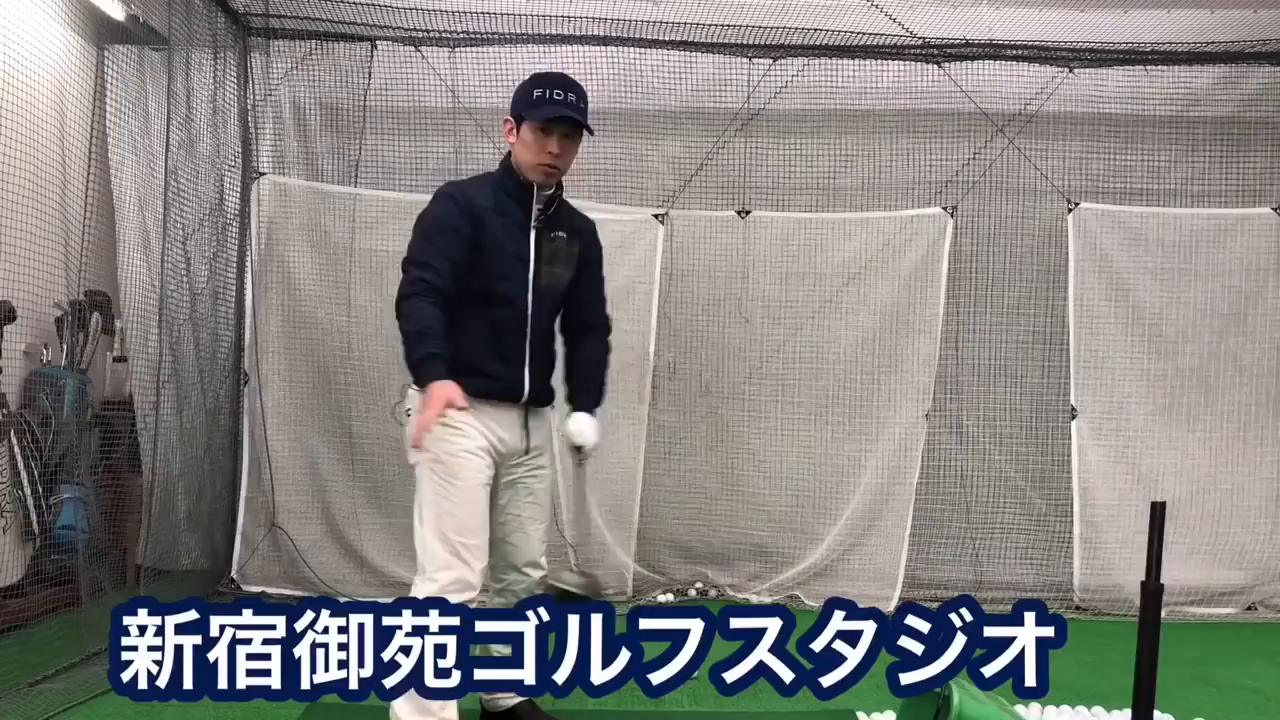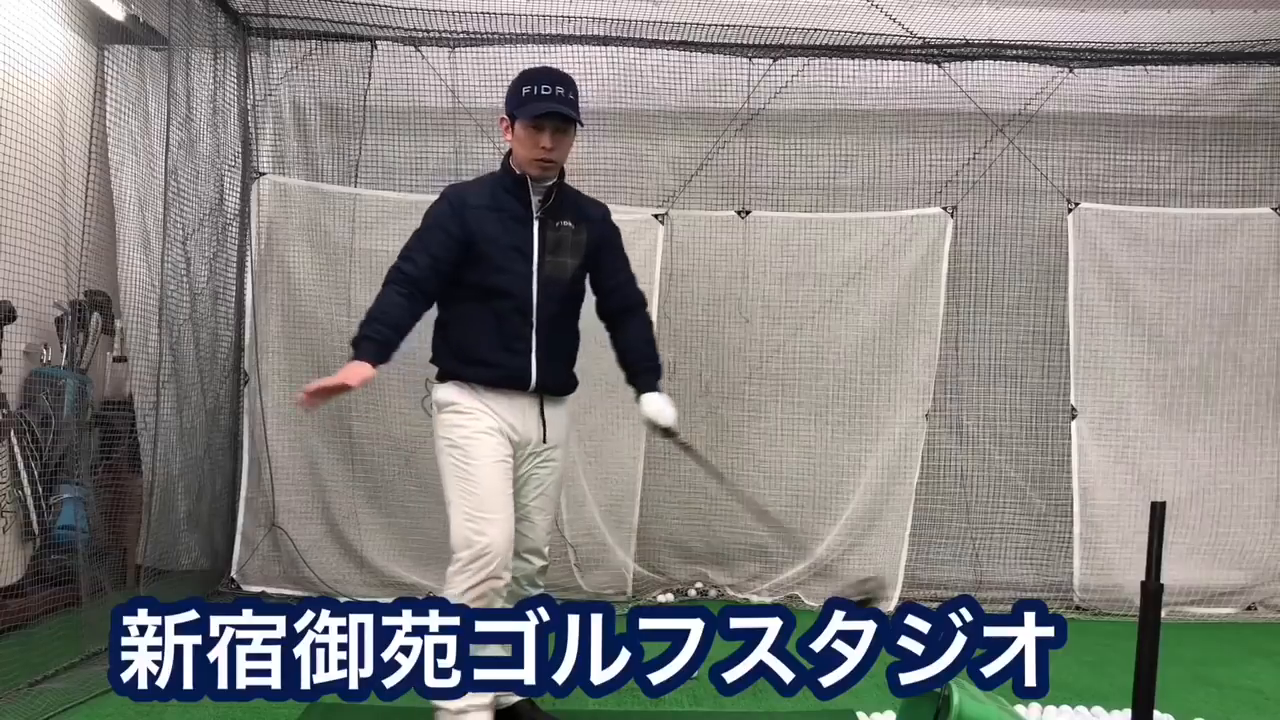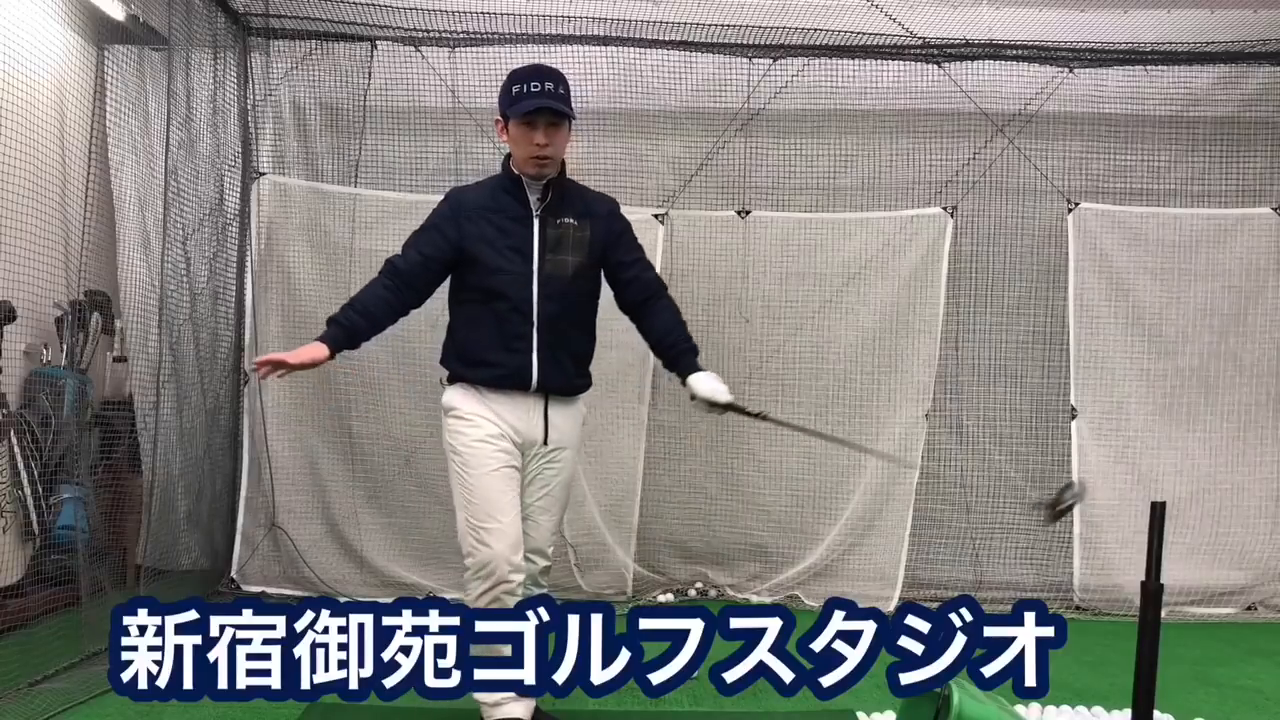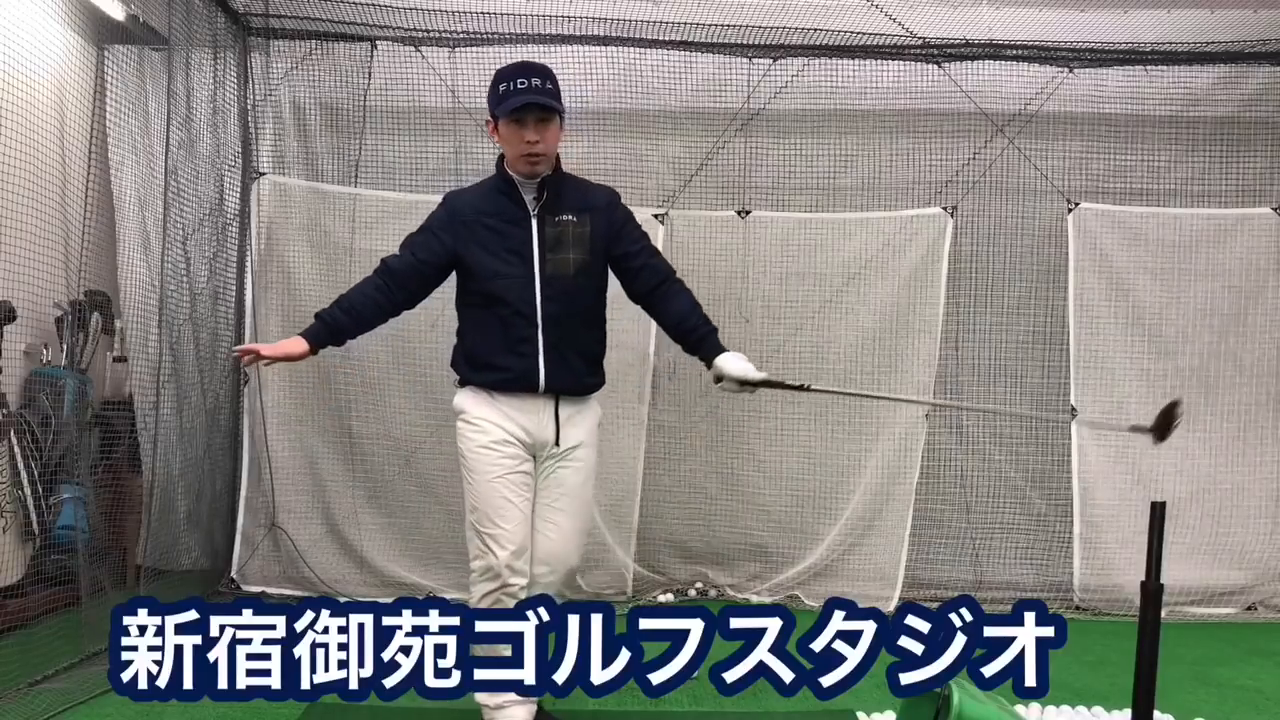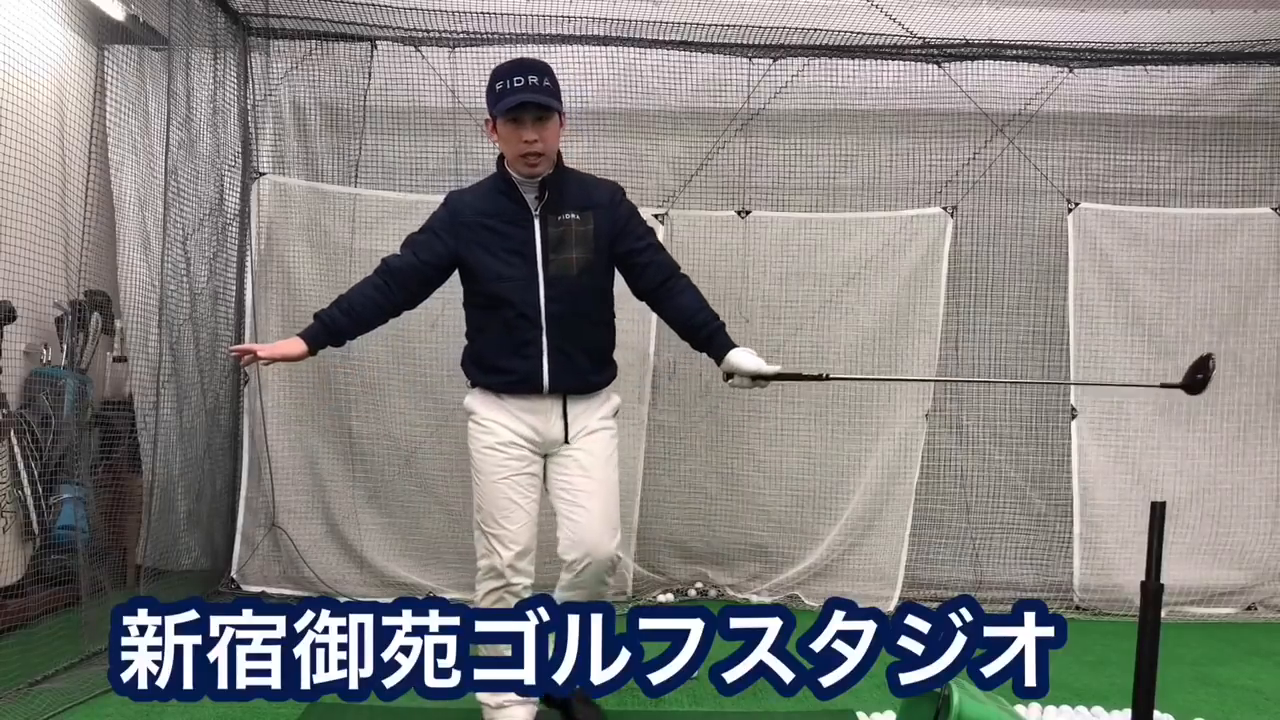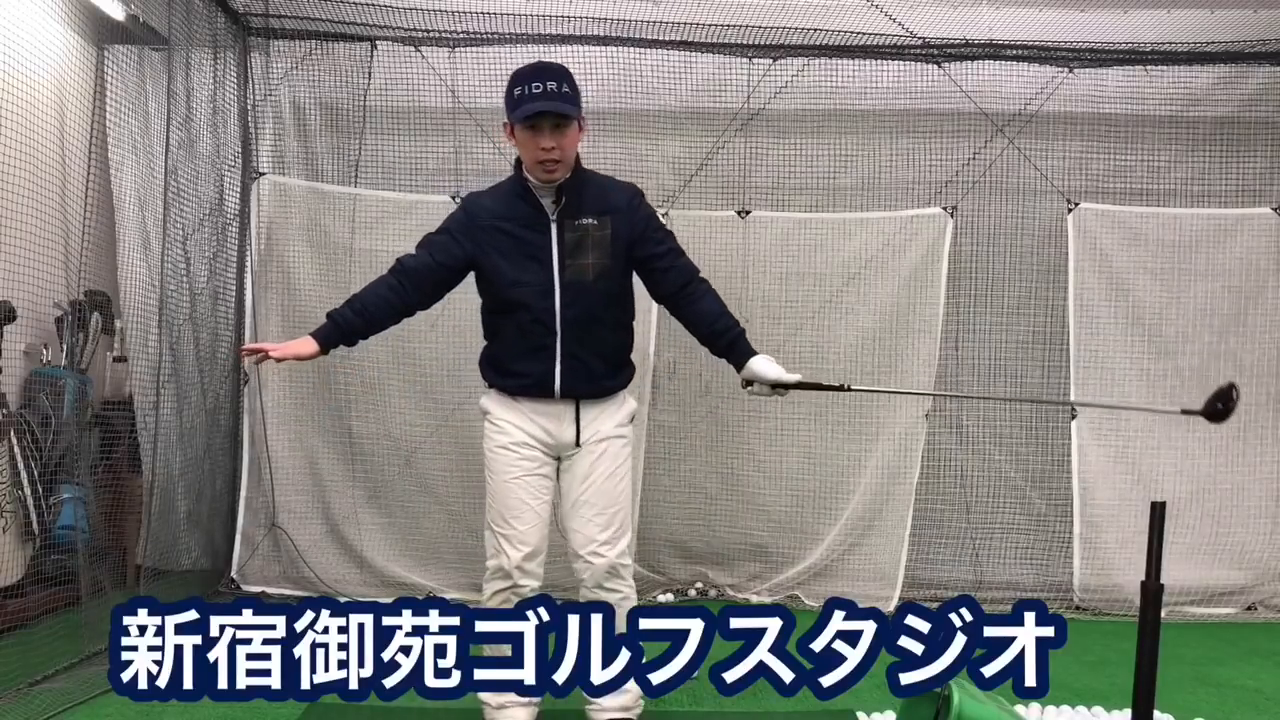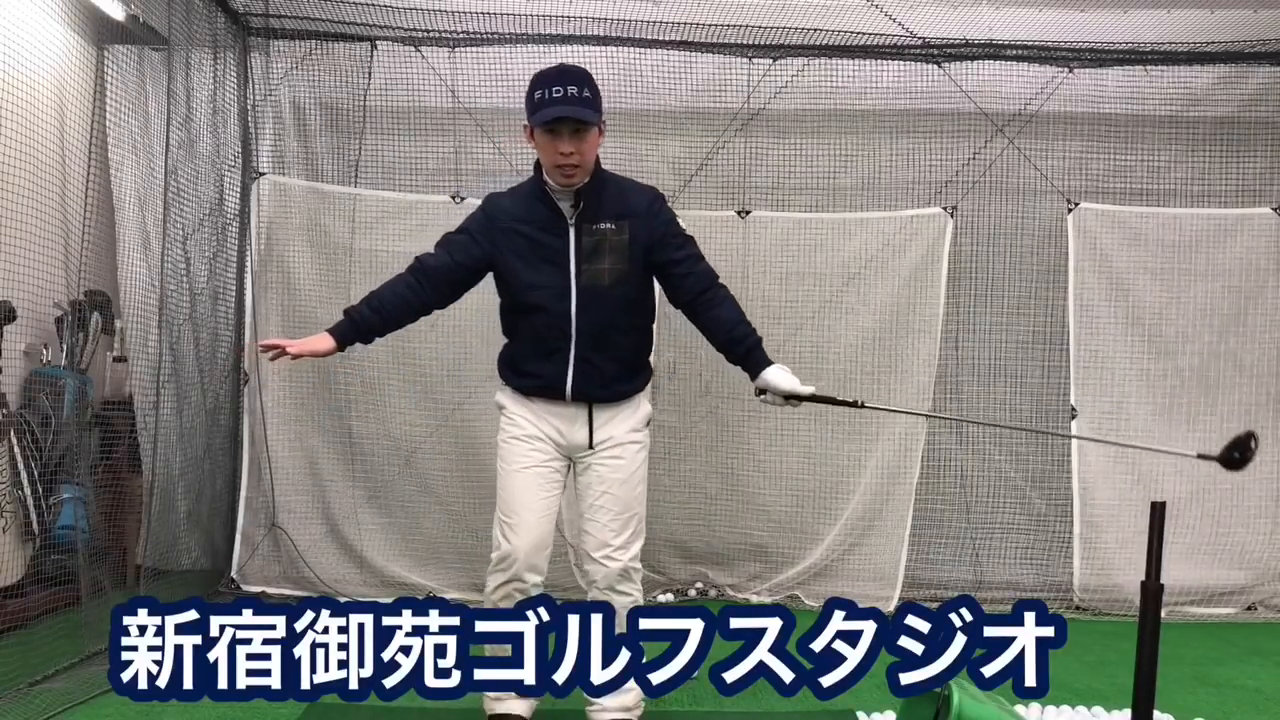
dt=0.2s
person 1, frame 1
left shoulder: (577, 231)
right shoulder: (462, 205)
left elbow: (588, 327)
right elbow: (422, 294)
left wrist: (584, 406)
right wrist: (434, 378)
left hip: (530, 421)
right hip: (460, 414)
left knee: (523, 569)
right knee: (454, 577)
person 1, frame 2
left shoulder: (590, 219)
right shoulder: (465, 206)
left elbow: (624, 306)
right elbow: (410, 283)
left wrist: (650, 385)
right wrist: (366, 356)
left hip: (548, 411)
right hip: (473, 403)
left knee: (528, 560)
right knee: (486, 551)
person 1, frame 3
left shoulder: (598, 215)
right shoulder: (466, 208)
left elbow: (645, 295)
right elbow: (402, 281)
left wrist: (691, 368)
right wrist: (330, 342)
left hip: (560, 412)
right hip: (479, 407)
left knee: (533, 564)
right knee: (494, 563)
person 1, frame 4
left shoulder: (598, 207)
right shoulder: (464, 212)
left elbow: (657, 285)
right elbow: (395, 281)
left wrist: (715, 351)
right wrist: (313, 337)
left hip: (574, 412)
right hip: (491, 411)
left knee: (556, 563)
right knee: (500, 567)
person 1, frame 5
left shoulder: (602, 202)
right shoulder: (466, 212)
left elbow: (662, 281)
right elbow: (395, 282)
left wrist: (724, 348)
right wrist: (310, 338)
left hip: (587, 409)
right hip: (500, 412)
left knee: (594, 550)
right knee: (504, 568)
person 1, frame 6
left shoulder: (621, 206)
right shoulder: (483, 214)
left elbow: (681, 286)
right elbow: (409, 282)
left wrist: (743, 356)
right wrist: (321, 337)
left hip: (603, 413)
right hip: (515, 415)
left knee: (604, 565)
right knee: (511, 567)
person 1, frame 7
left shoulder: (641, 209)
right shoulder: (503, 215)
left elbow: (700, 291)
right elbow: (429, 280)
left wrist: (759, 364)
right wrist: (339, 334)
left hip: (618, 415)
right hip: (530, 413)
left knee: (613, 567)
right knee: (516, 557)
